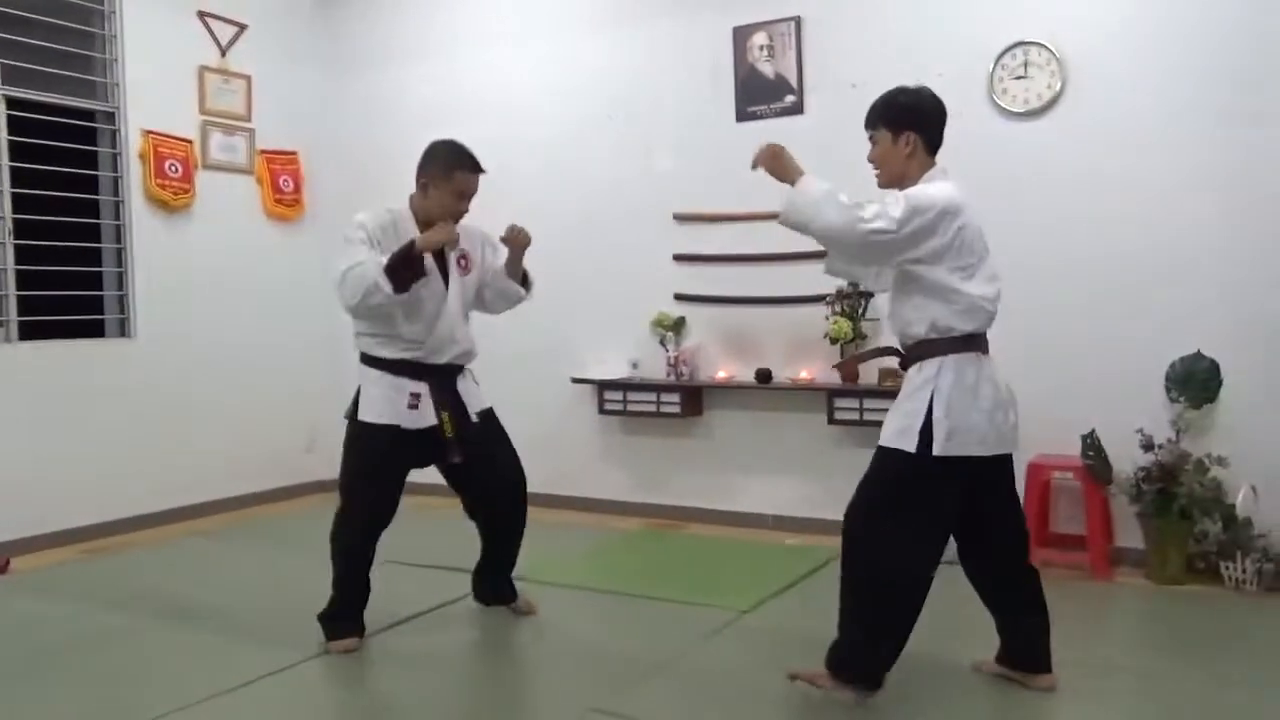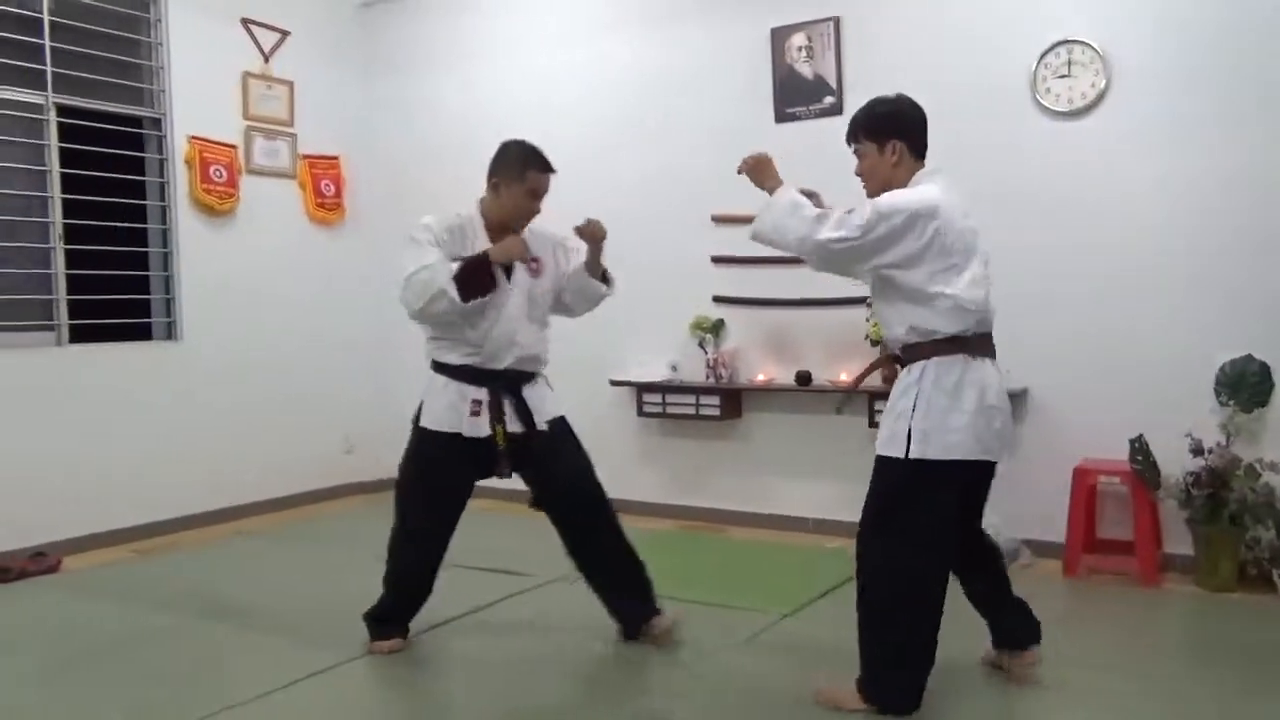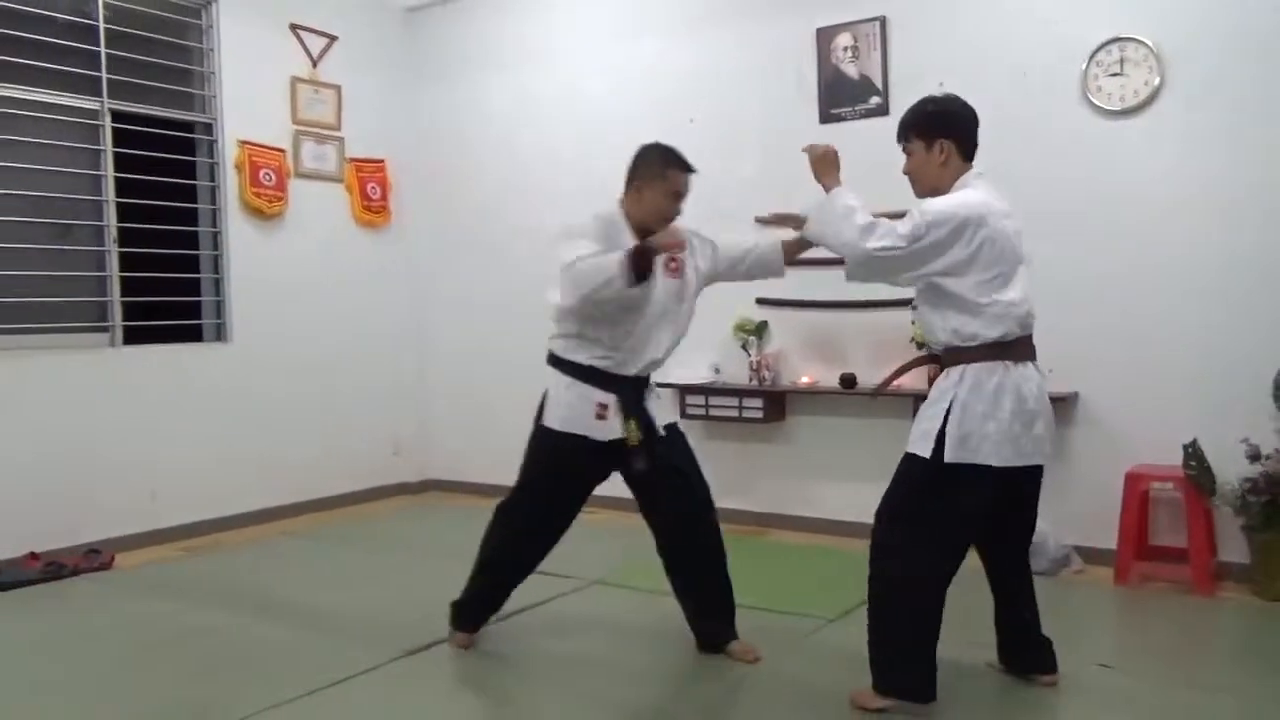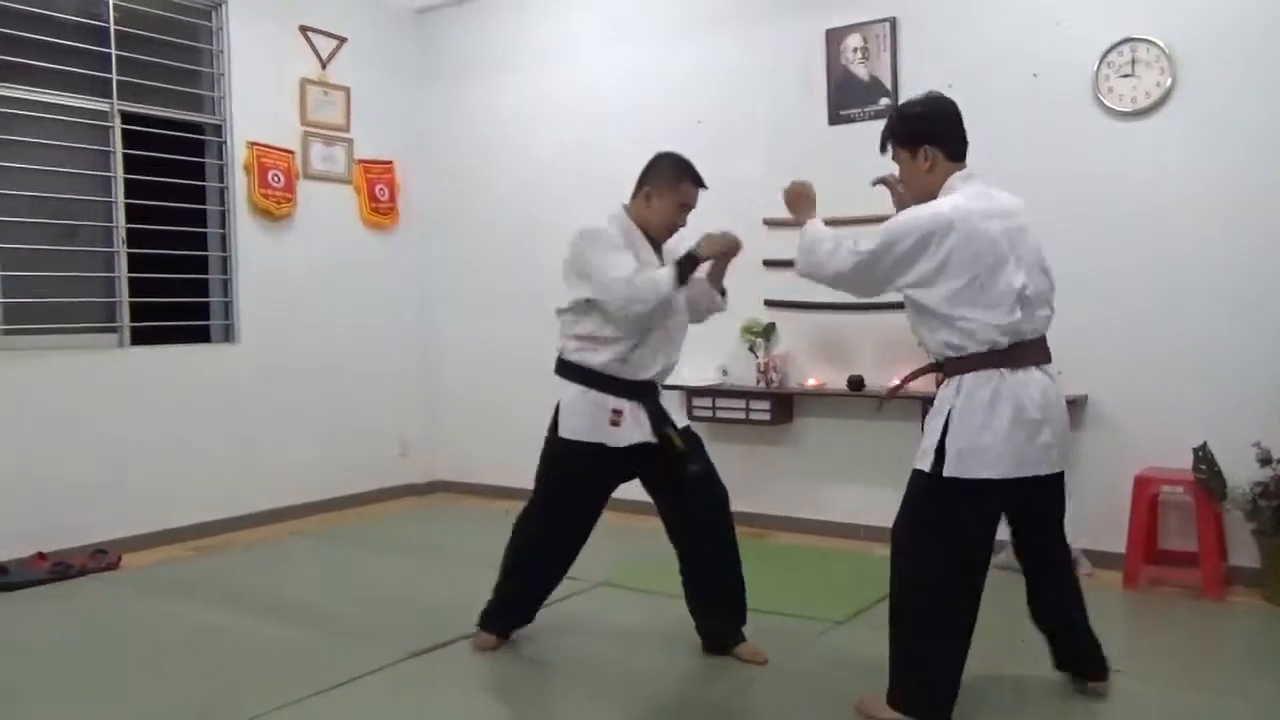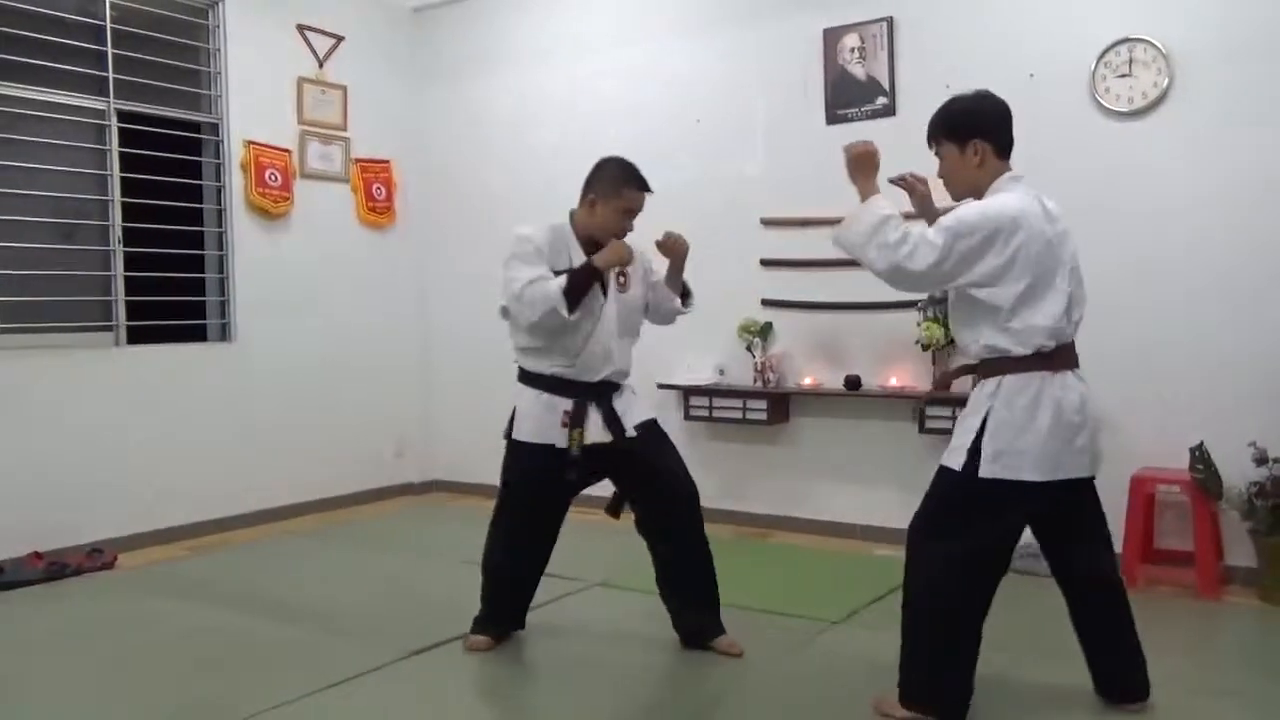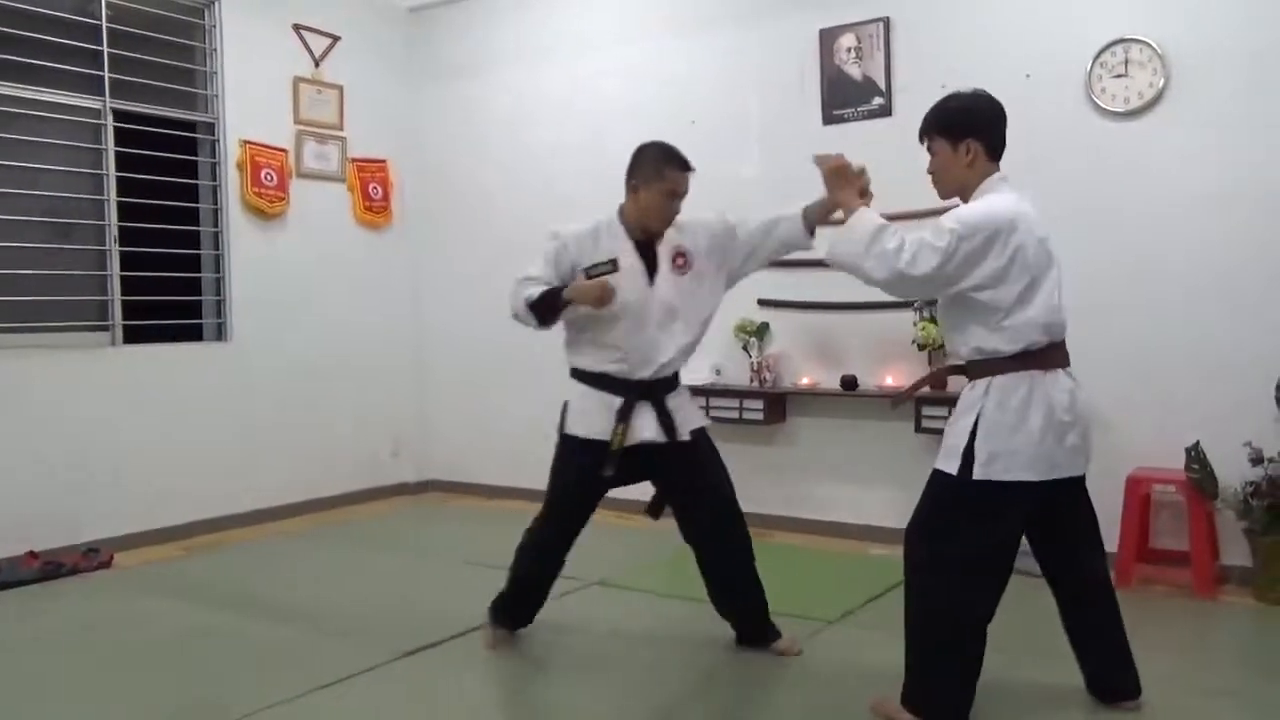
dt=0.3s
person 1, frame 1
left shoulder: (932, 204)
right shoulder: (934, 206)
left elbow: (858, 232)
right elbow: (876, 263)
left wrist: (795, 179)
right wrist: (814, 206)
left hip: (946, 389)
right hip: (968, 390)
left knee: (879, 527)
right knee: (991, 534)
left ankle: (855, 666)
right ankle: (1028, 656)
person 1, frame 2
left shoulder: (913, 208)
right shoulder: (935, 206)
left elbow: (827, 244)
right elbow: (858, 251)
left wrist: (775, 189)
right wrist: (798, 201)
left hip: (940, 391)
right hip: (973, 386)
left knee: (893, 541)
right knee: (954, 529)
right ankle: (1015, 637)
person 1, frame 3
left shoulder: (957, 214)
right shoulder: (983, 207)
left elbow: (875, 249)
right elbow: (897, 253)
left wrist: (832, 187)
right wrist: (816, 225)
left hip: (977, 393)
right hip: (1016, 390)
left knee: (907, 534)
right knee: (1004, 537)
left ankle: (901, 679)
right ankle: (1029, 655)
person 1, frame 4
left shoulder: (931, 222)
right shoulder: (1006, 208)
left elbow: (847, 268)
left wrist: (805, 218)
left hip: (980, 402)
right hip: (1034, 392)
left knee: (929, 553)
right knee: (1042, 542)
right ankle: (1084, 662)
person 1, frame 5
left shoulder: (990, 218)
right shoulder: (1039, 211)
left elbow: (907, 264)
right elbow: (959, 261)
left wrist: (868, 189)
right wrist: (932, 216)
left hip: (1015, 406)
right hip: (1061, 399)
left knee: (945, 546)
right knee: (1082, 550)
person 1, frame 6
left shoulder: (989, 221)
right shoulder: (1018, 212)
left elbow: (900, 271)
right elbow: (942, 265)
left wrist: (854, 209)
right wrist: (868, 217)
left hip: (1008, 410)
right hip: (1050, 400)
left knee: (943, 551)
right knee: (1072, 550)
person 2, frame 1
left shoulder: (470, 240)
right shoulder: (373, 229)
left elbow: (497, 297)
right elbow: (356, 295)
left wrist: (513, 259)
right wrist: (417, 250)
left hip: (452, 389)
right hip: (390, 393)
left knee: (504, 488)
right knee: (363, 511)
left ankle: (494, 585)
right ankle: (343, 619)
person 2, frame 2
left shoulder: (541, 242)
right shoulder: (439, 233)
left elbow: (576, 300)
right elbow: (420, 298)
left wrist: (594, 255)
right wrist: (489, 262)
left hip: (525, 399)
right hip: (456, 399)
left knee: (581, 500)
right knee: (421, 515)
left ankle: (637, 612)
right ankle: (390, 621)
person 2, frame 3
left shoulder: (683, 246)
right shoulder: (590, 233)
left elbow: (739, 258)
right elbow: (587, 288)
left wrist: (801, 243)
right wrist: (649, 252)
left hip: (637, 404)
right hip: (578, 401)
left knee: (690, 510)
right knee: (531, 513)
left ankle: (716, 629)
right ankle: (470, 614)
person 2, frame 4
left shoulder: (660, 253)
right shoulder: (598, 239)
left elbow: (695, 309)
right elbow: (637, 297)
left wrist: (716, 268)
right wrist: (697, 260)
left hip: (650, 406)
right hip: (590, 406)
left knee: (704, 509)
right knee: (554, 519)
left ankle: (723, 630)
right ankle: (503, 616)
person 2, frame 5
left shoulder: (625, 257)
right shoulder: (533, 245)
left elbow: (664, 309)
right elbow: (533, 310)
left wrist: (676, 266)
right wrist: (593, 268)
left hip: (615, 406)
right hip: (549, 410)
left knee: (674, 503)
right knee: (521, 522)
left ankle: (700, 624)
right ankle: (496, 618)
person 2, frame 6
left shoulder: (696, 239)
right shoulder: (578, 243)
left elbow: (768, 239)
right elbow: (523, 300)
left wrist: (822, 208)
right wrist: (565, 295)
left hip: (666, 407)
right hip: (597, 408)
left knee: (715, 515)
right knee: (560, 516)
left ankle: (754, 625)
right ankle: (511, 611)
